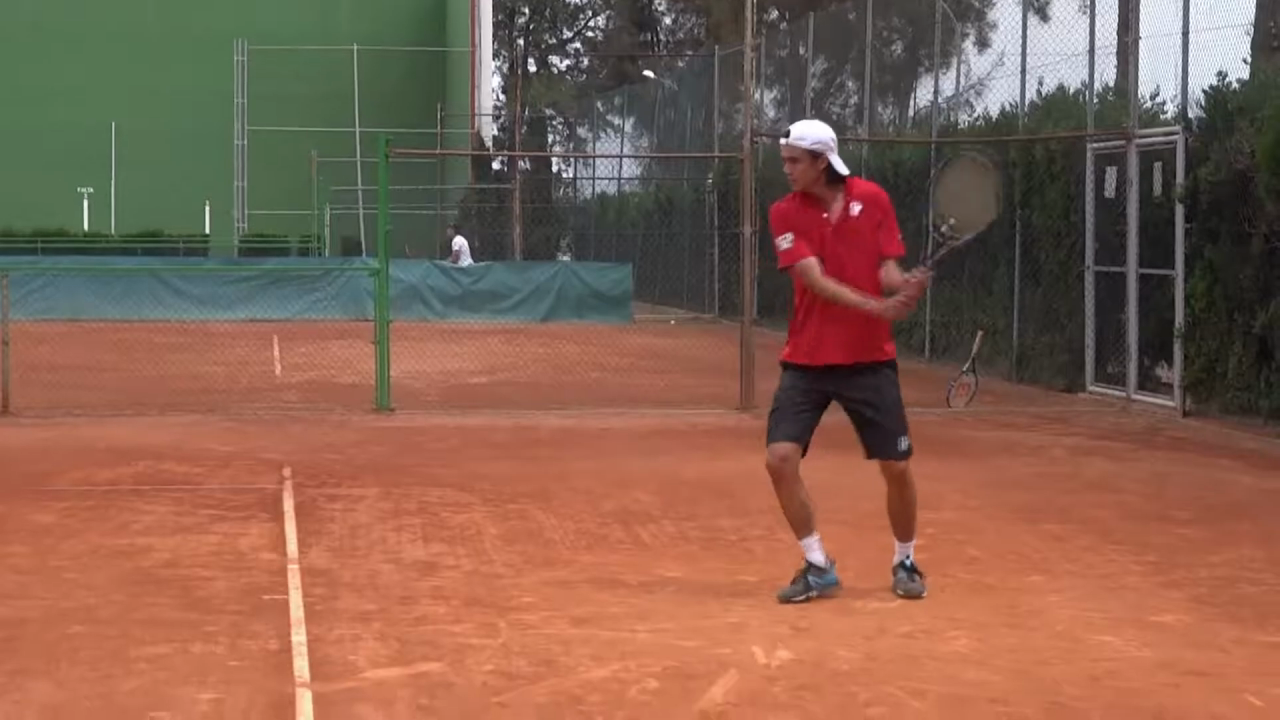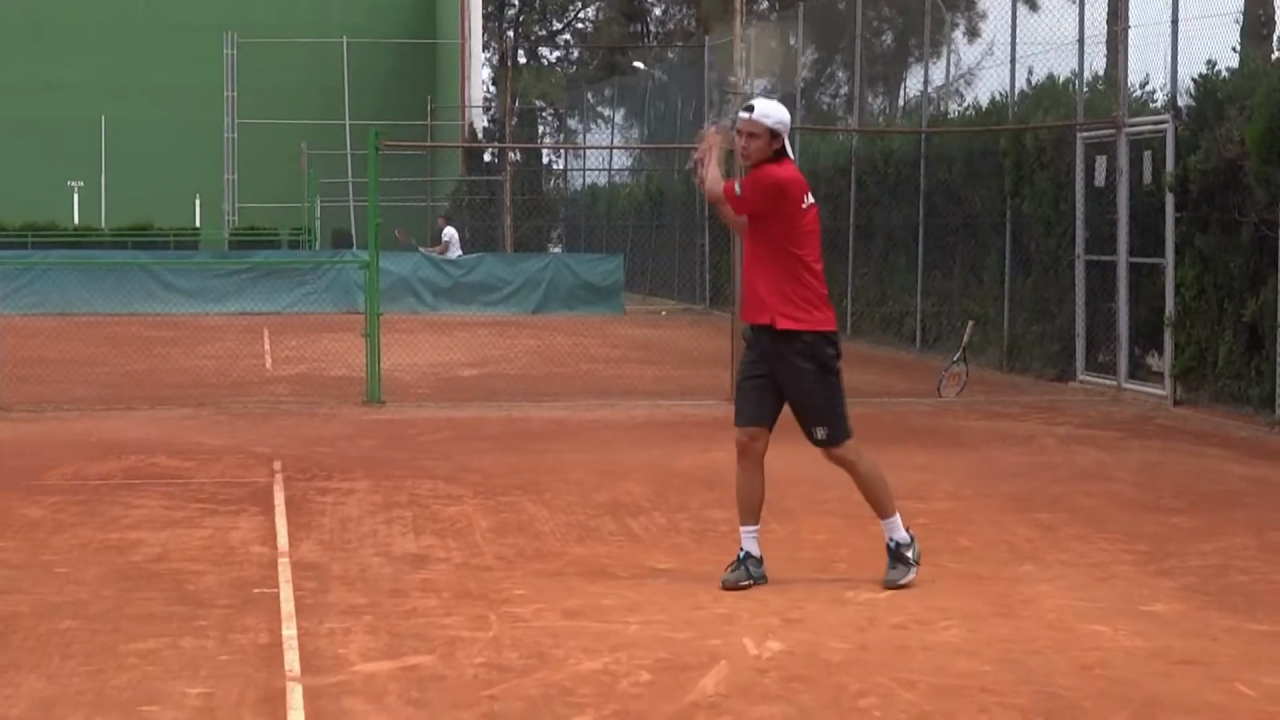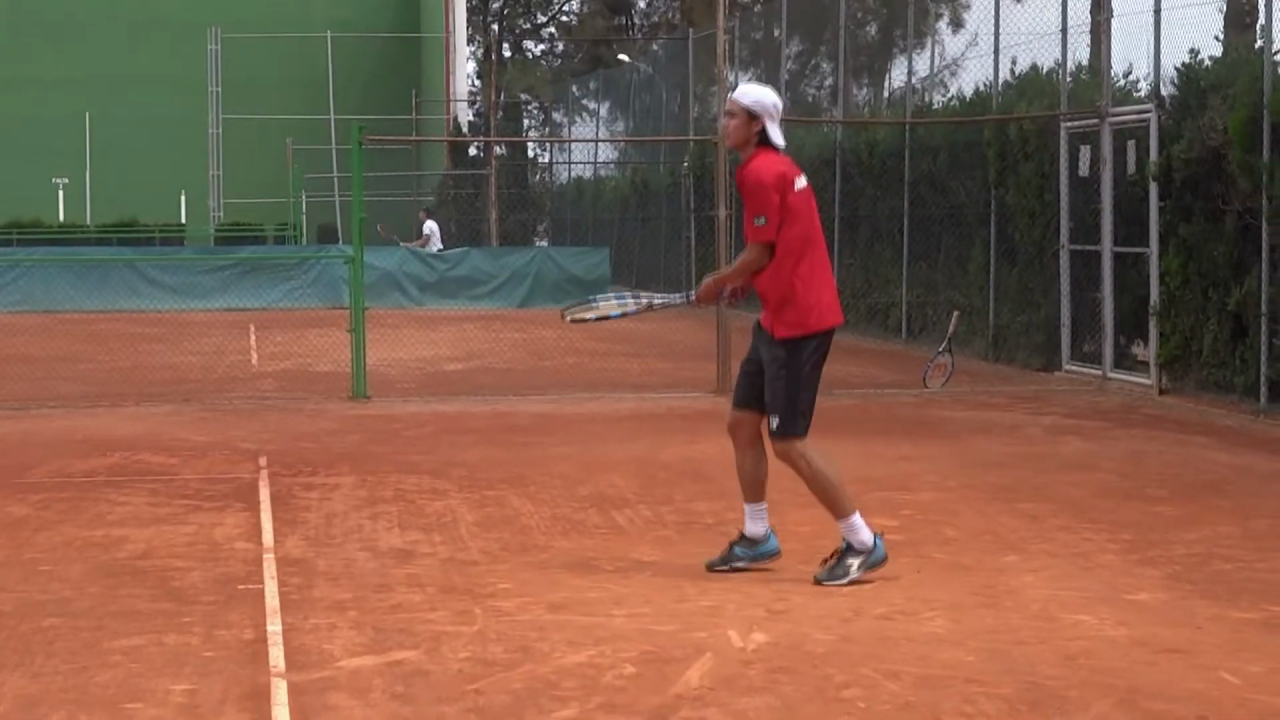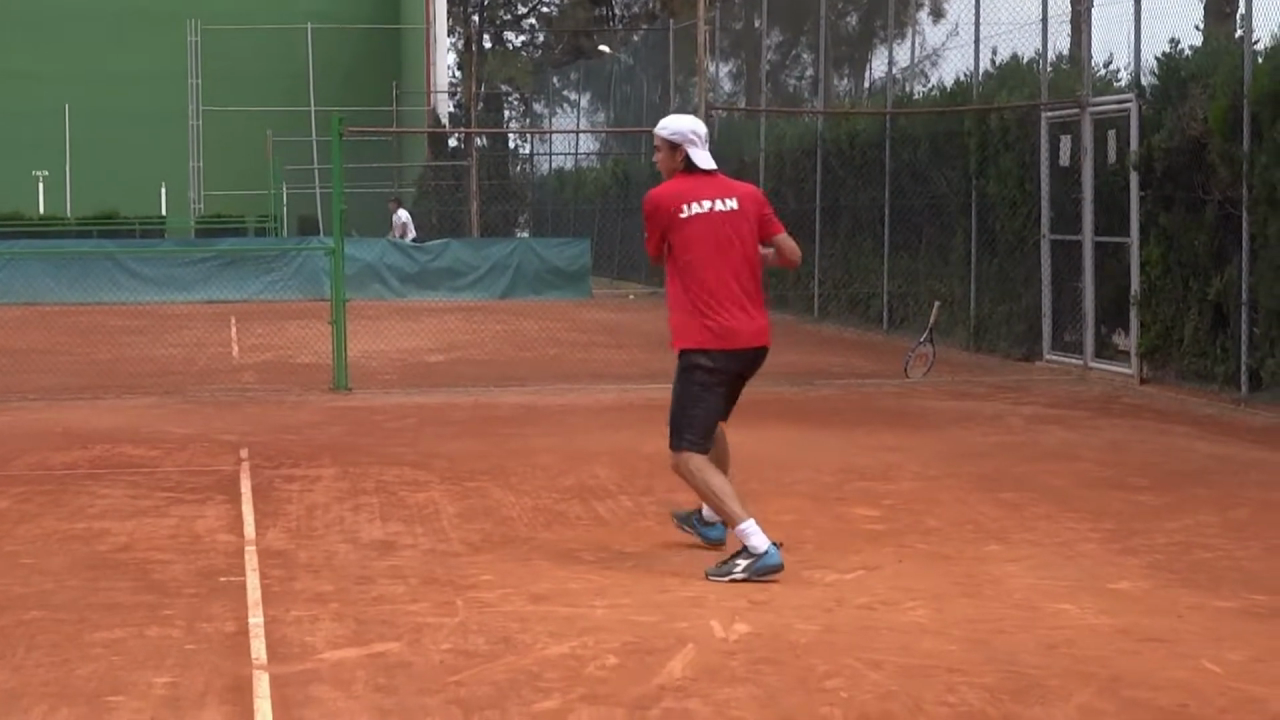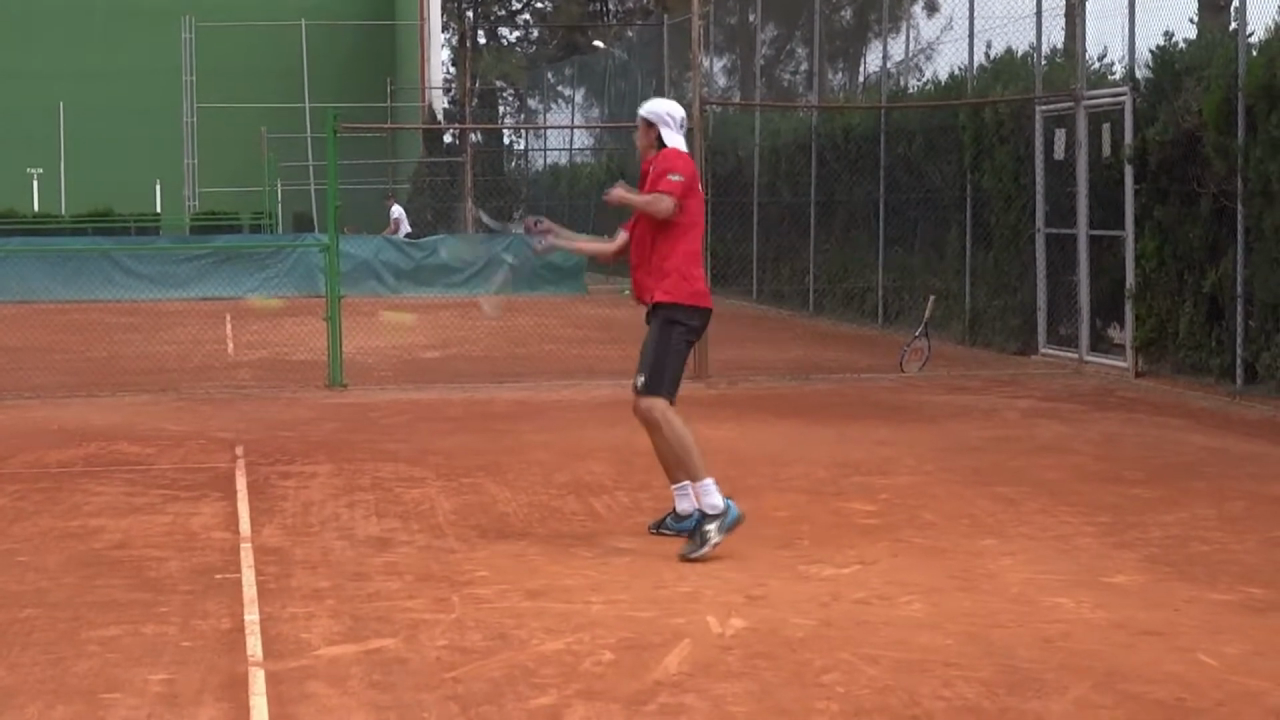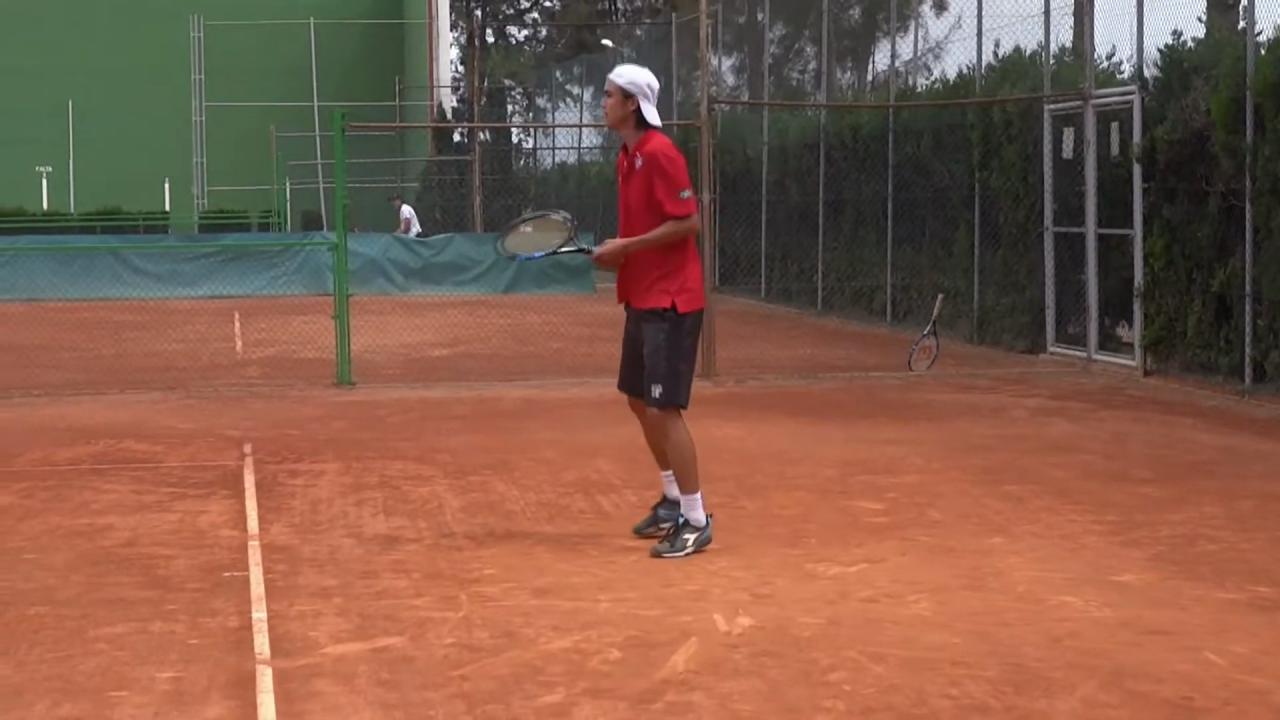
dt=0.7s
person 1, frame 1
left shoulder: (871, 198)
right shoulder: (785, 213)
left elbow: (888, 267)
right elbow: (815, 280)
left wrist: (906, 288)
right wrist: (875, 307)
left hip: (869, 360)
right hip: (807, 360)
left knee: (897, 469)
right knee: (779, 459)
left ankle: (905, 561)
right ankle: (818, 565)
person 1, frame 2
left shoulder: (773, 181)
right shoulder: (764, 180)
left elbow: (714, 194)
right elbow: (746, 224)
left wrist: (711, 156)
right wrist: (714, 156)
left hip: (802, 333)
right hip: (766, 332)
left knee: (839, 448)
right knee: (748, 443)
left ankle: (900, 541)
right ankle: (750, 555)
person 1, frame 3
left shoulder: (763, 172)
right shoulder: (777, 167)
left elbow: (759, 254)
left wrist: (715, 283)
right wrist: (737, 279)
left hip: (797, 322)
right hip: (782, 319)
left knee: (787, 443)
right knee: (740, 421)
left ankle: (862, 543)
right ankle: (757, 537)
person 1, frame 4
left shoulder: (659, 199)
right shoulder: (747, 193)
right elbow: (792, 257)
left hip: (707, 343)
right hip: (754, 338)
left knee: (687, 457)
right knee: (708, 422)
left ankle: (758, 548)
right ankle: (712, 518)
person 1, frame 5
left shoulder: (672, 160)
right shoulder: (658, 171)
left elbow: (664, 208)
right elbow: (618, 248)
left wrist: (622, 198)
right wrist: (562, 238)
left hip: (677, 302)
right hip: (668, 304)
left knee: (653, 405)
right knee: (648, 408)
left ankle: (715, 506)
right ankle: (688, 507)
person 1, frame 6
left shoulder: (660, 153)
right shoulder: (625, 158)
left elbow: (688, 224)
left wrist: (627, 245)
right wrist: (612, 249)
left hip: (672, 301)
right hip: (641, 299)
left knee: (661, 409)
right knee: (639, 403)
left ankle: (695, 520)
right ankle: (675, 497)
